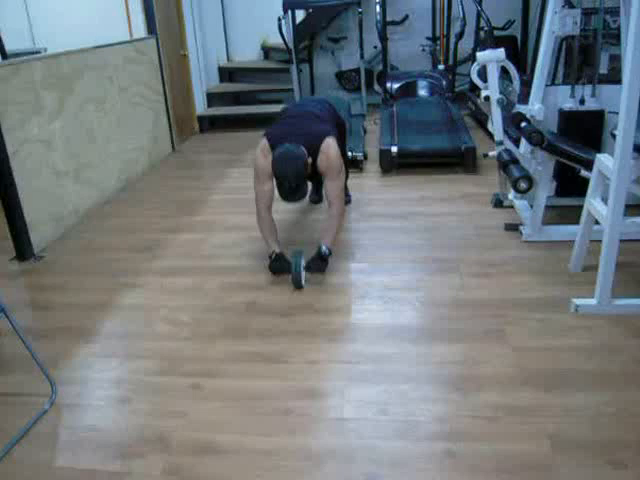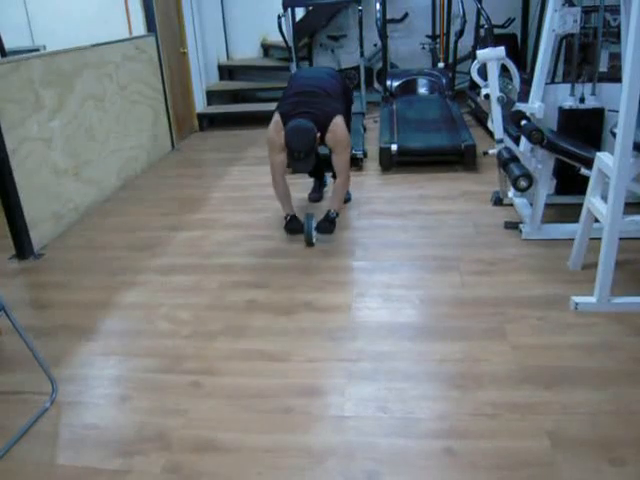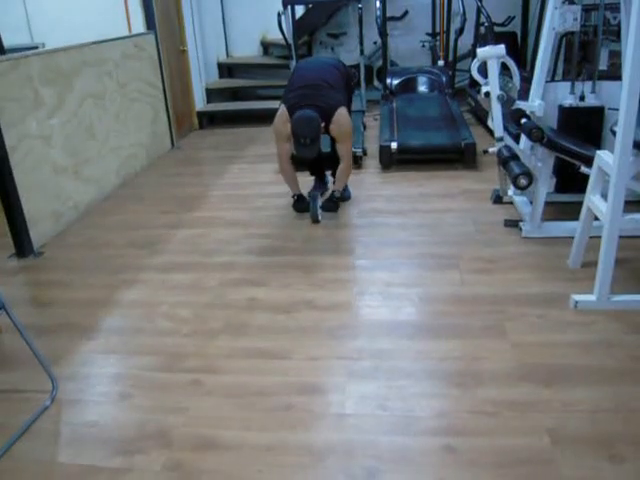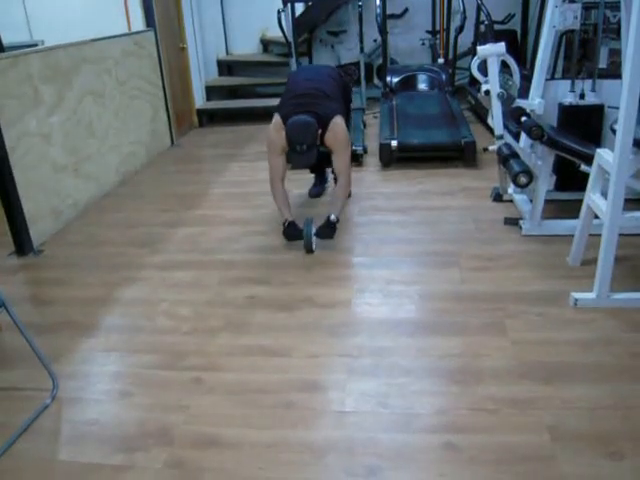
dt=0.4s
person 1, frame 1
left shoulder: (328, 152)
right shoulder: (264, 155)
left elbow: (336, 207)
right elbow: (263, 210)
left wrist: (323, 253)
right wrist: (276, 254)
left hip: (328, 113)
left ankle: (342, 188)
right ankle: (316, 182)
person 1, frame 2
left shoulder: (336, 128)
right shoulder: (276, 129)
left elbow: (343, 176)
right elbow: (278, 177)
left wrist: (331, 215)
right wrist: (290, 216)
left hip: (335, 81)
left knee: (341, 147)
right knee: (302, 158)
right ankle: (319, 179)
person 1, frame 3
left shoulder: (339, 119)
right shoulder: (282, 120)
left elbow: (346, 161)
right elbow: (284, 162)
left wrist: (335, 195)
right wrist: (297, 196)
left knee: (339, 140)
right knee: (308, 146)
left ankle: (338, 180)
right ankle: (319, 178)
person 1, frame 4
left shoulder: (335, 127)
right shoulder: (277, 129)
left elbow: (344, 178)
right elbow: (276, 180)
left wrist: (332, 220)
right wrist: (288, 222)
left hip: (334, 79)
right ankle: (319, 175)
